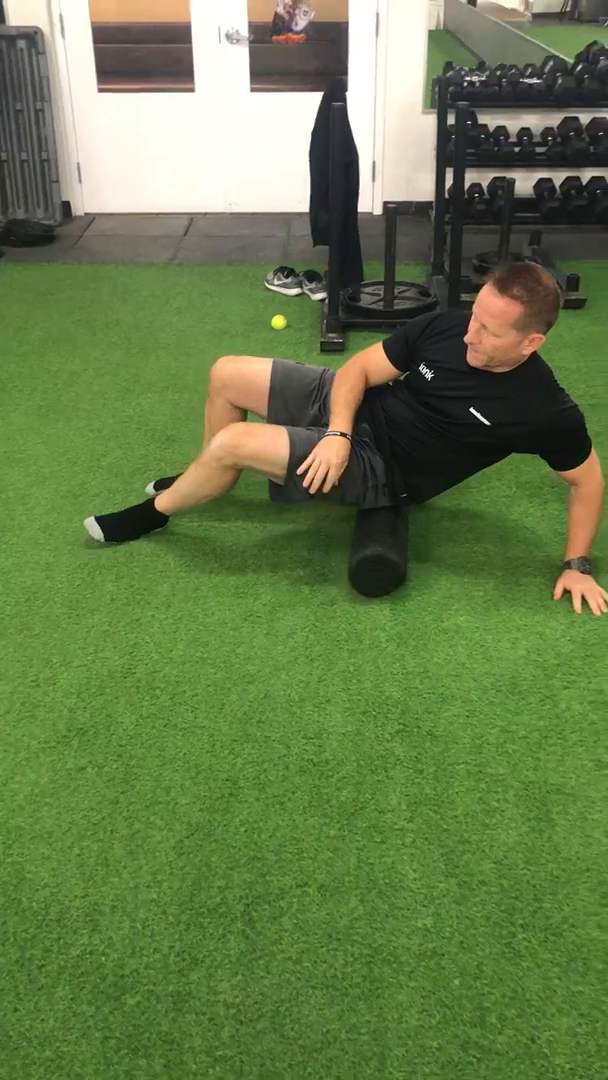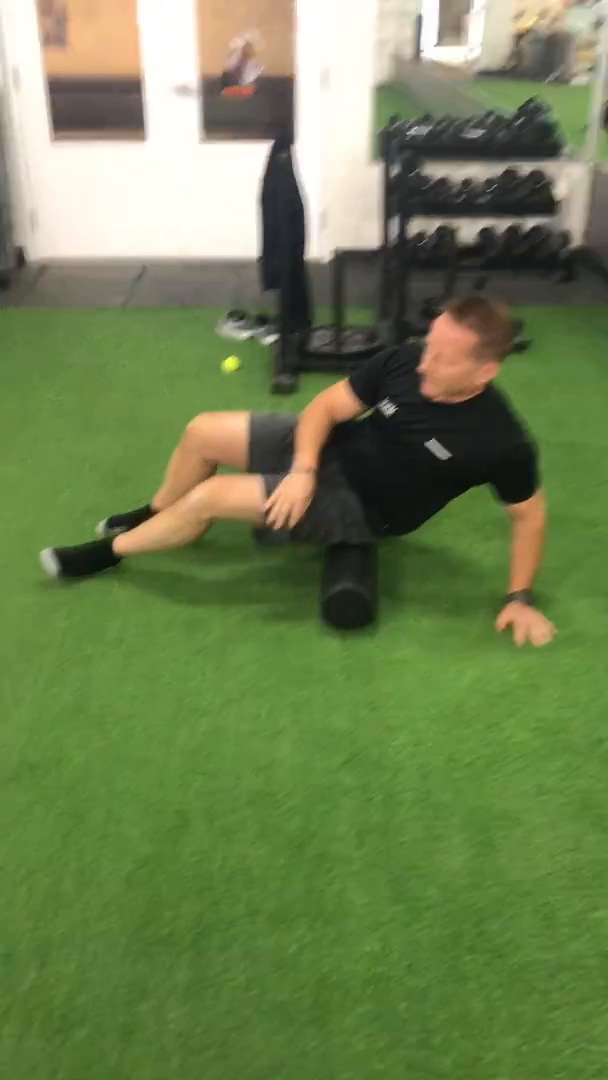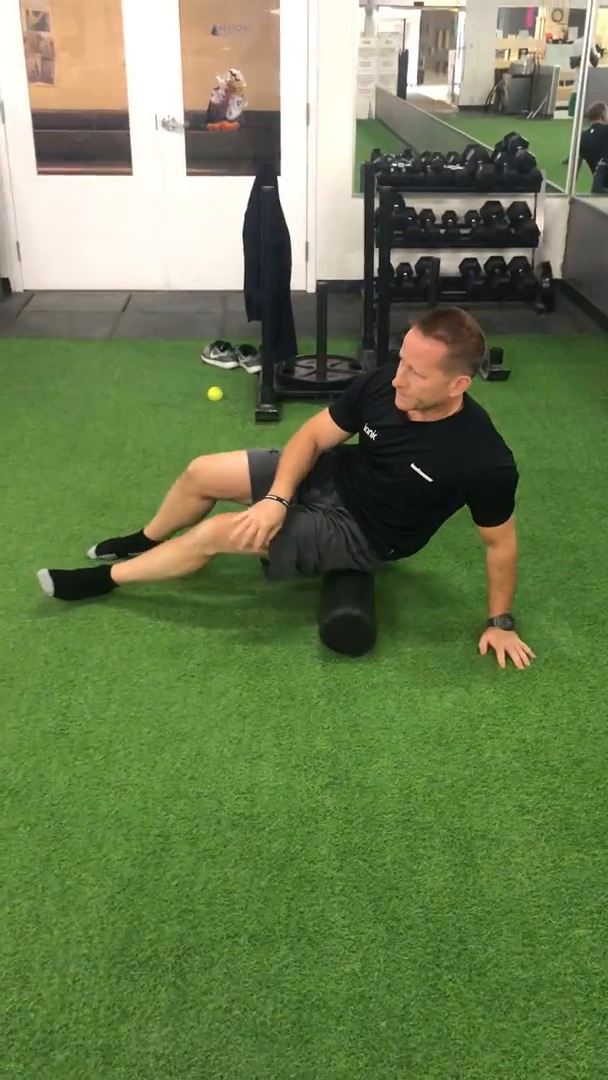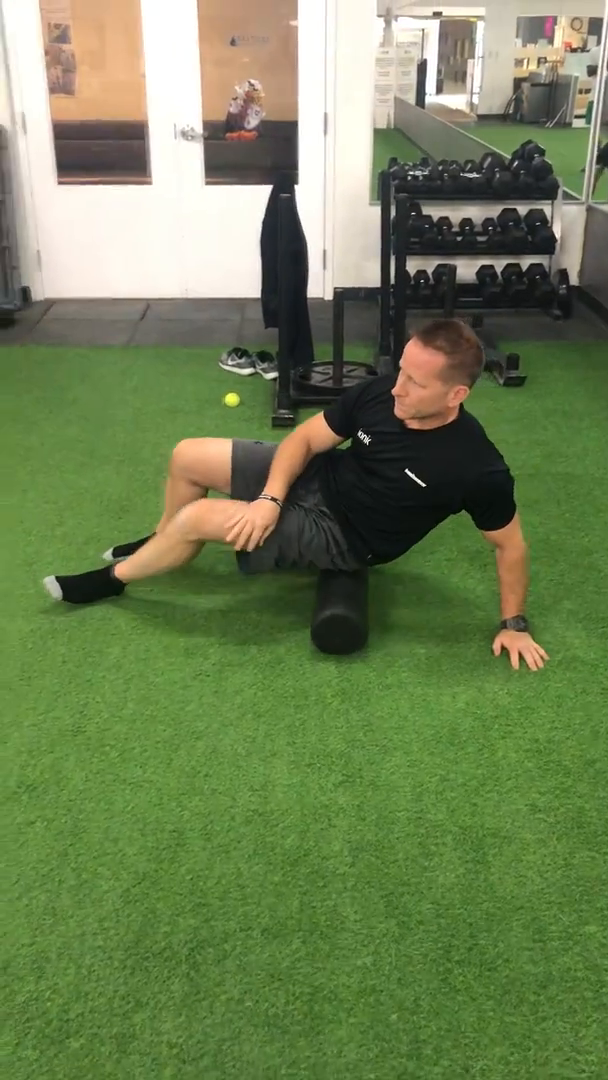
dt=0.4s
person 1, frame 1
left shoulder: (544, 410)
right shoulder: (445, 327)
right elbow: (359, 369)
right wrist: (338, 434)
left hip: (381, 467)
right hip: (359, 409)
left knee: (232, 443)
right knee: (227, 374)
left ankle: (154, 513)
right ankle: (199, 478)
person 1, frame 2
left shoulder: (500, 441)
right shoulder: (404, 361)
left elbow: (529, 515)
right elbow: (326, 406)
left wrist: (519, 599)
right wrist: (305, 470)
left hip: (358, 505)
right hip: (331, 448)
left knee: (210, 499)
right knee: (202, 433)
left ankle: (110, 553)
right ankle: (152, 514)
person 1, frame 3
left shoulder: (483, 460)
right shoulder: (381, 386)
left elbow: (501, 543)
right elbow: (313, 436)
left wrist: (500, 622)
right wrist: (277, 498)
left hip: (359, 534)
right hip: (330, 476)
left knee: (215, 532)
right knee: (200, 473)
left ankle: (105, 579)
right ankle: (144, 541)
person 1, frame 4
left shoulder: (476, 469)
right shoulder: (379, 393)
left elbow: (509, 543)
right elbow: (306, 438)
left wrist: (513, 624)
right wrist: (270, 498)
left hip: (342, 535)
right hip: (315, 478)
left knee: (195, 517)
right knee: (186, 456)
left ankle: (113, 579)
right ankle: (159, 544)
